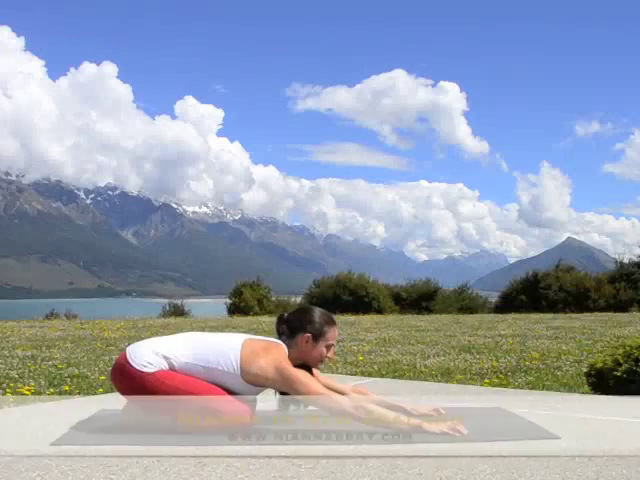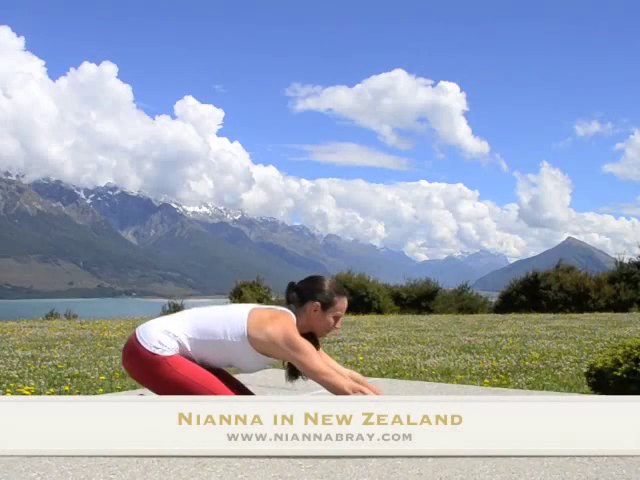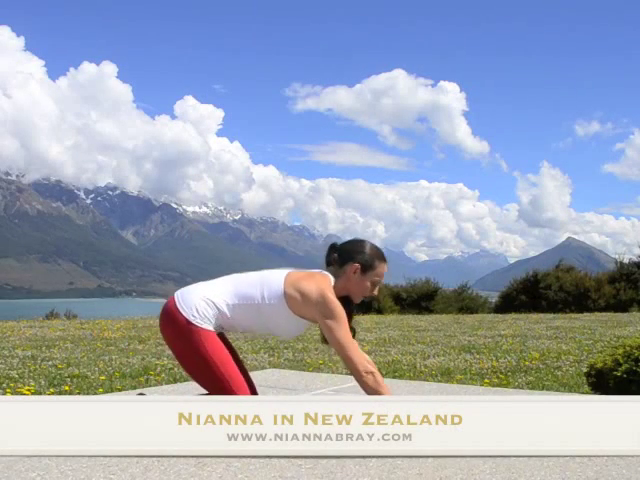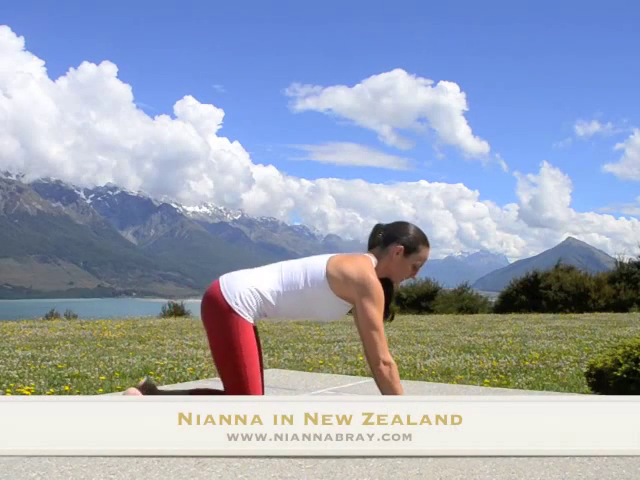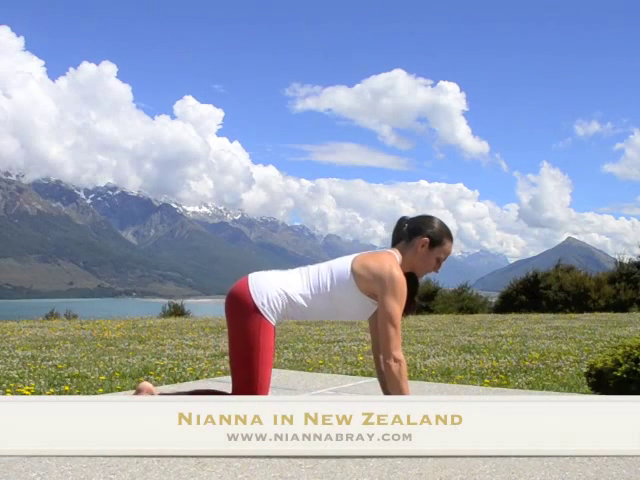
dt=0.5s
person 1, frame 1
left shoulder: (283, 352)
right shoulder: (279, 366)
left elbow: (351, 392)
right elbow: (352, 408)
left wrist: (409, 409)
right wrist: (419, 425)
left hip: (150, 362)
right hip: (138, 368)
left knee: (241, 407)
right knee: (236, 416)
person 1, frame 2
left shoulder: (288, 323)
right shoulder: (286, 333)
left elbow: (346, 375)
right elbow: (350, 390)
left hip: (163, 345)
right hip: (151, 348)
person 1, frame 3
left shoulder: (319, 287)
right shoulder: (323, 296)
left elbow: (360, 358)
right elbow: (363, 371)
left hip: (194, 315)
right hip: (188, 316)
person 1, frame 4
left shoulder: (357, 272)
right shoulder: (366, 278)
left elbow: (375, 356)
right elbow: (381, 361)
left hip: (232, 299)
right hip: (230, 301)
left ankle: (151, 393)
person 1, frame 5
left shoulder: (379, 270)
right shoulder: (391, 273)
left elbow: (380, 354)
right elbow: (393, 358)
left hip: (254, 296)
right hip: (256, 300)
left knee: (249, 400)
left ankle: (154, 396)
